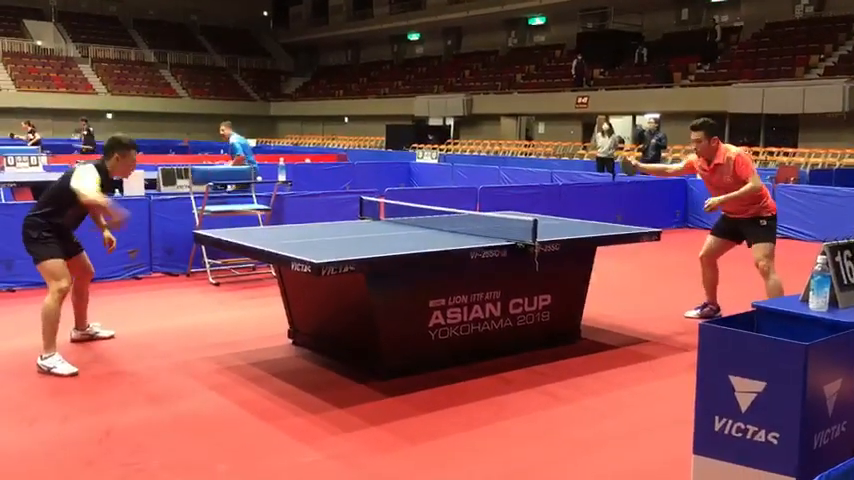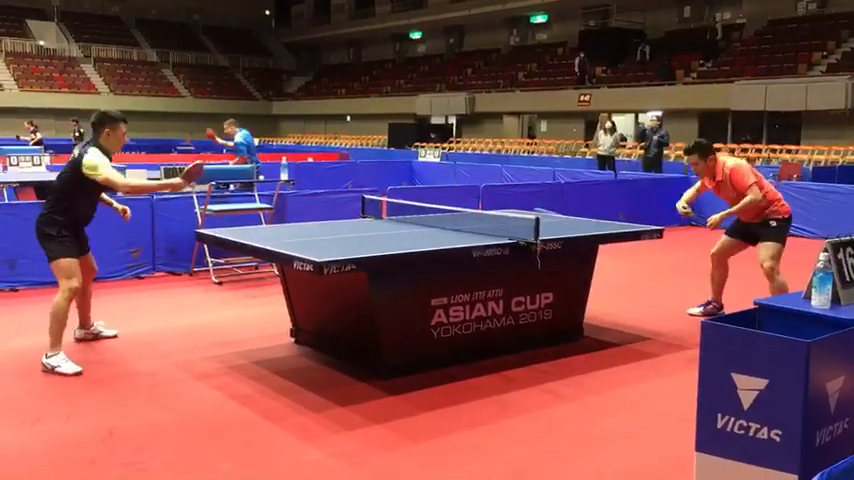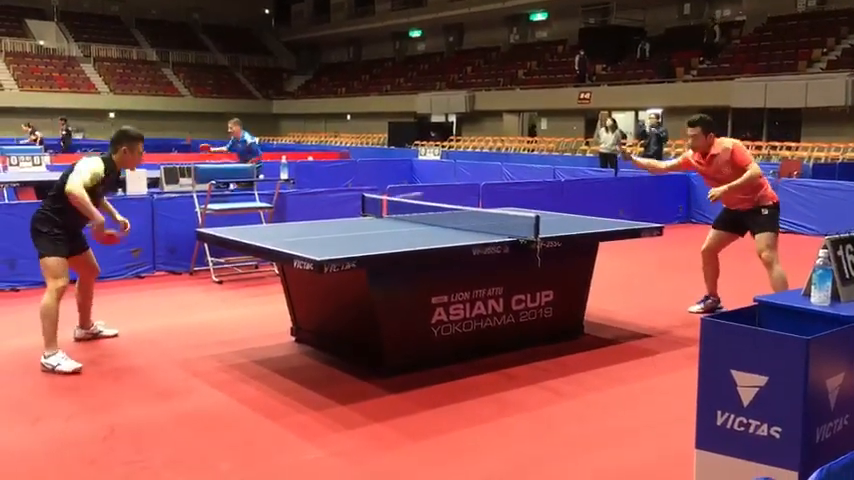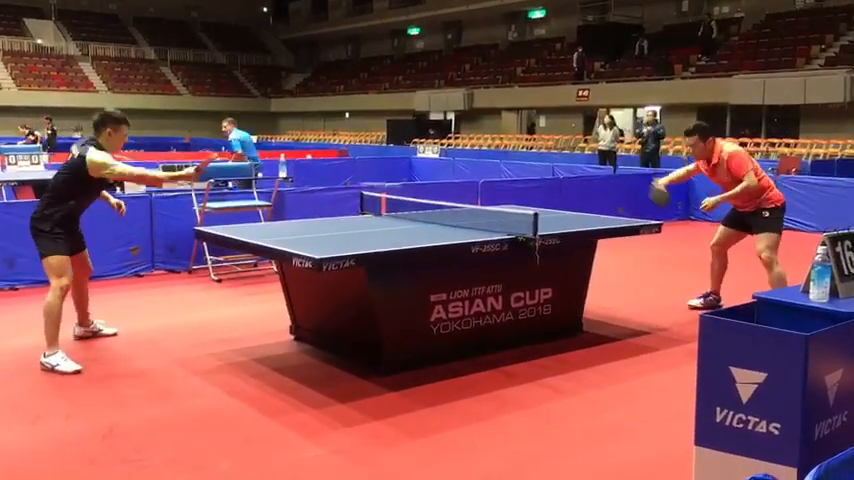
dt=0.3s
person 1, frame 1
left shoulder: (104, 176)
right shoulder: (89, 172)
right elbow: (90, 200)
left wrist: (104, 229)
right wrist: (115, 216)
left hip: (59, 230)
right hip: (42, 230)
left knee: (86, 276)
right knee: (61, 286)
left ankle: (82, 328)
right ankle: (48, 357)
person 1, frame 2
left shoulder: (92, 152)
right shoulder: (93, 158)
right elbow: (125, 186)
left wrist: (113, 204)
right wrist: (174, 183)
left hip: (70, 226)
right hip: (55, 228)
left knee: (88, 274)
right knee: (71, 285)
left ankle: (85, 328)
right ankle: (52, 354)
person 1, frame 3
left shoulder: (112, 172)
right shoulder: (94, 164)
right elbow: (73, 190)
left wrist: (117, 216)
right wrist: (98, 219)
left hip: (69, 227)
right hip: (48, 226)
left knee: (90, 273)
right knee: (58, 285)
left ankle: (85, 327)
right ankle: (50, 355)
person 1, frame 4
left shoulder: (89, 150)
right shoulder: (94, 157)
right elbow: (136, 175)
left wrist: (109, 199)
right wrist: (183, 175)
left hip: (66, 222)
right hip: (49, 224)
left knee: (83, 272)
right knee: (62, 284)
left ankle: (84, 325)
right ankle: (51, 354)
person 2, frame 1
left shoulder: (735, 155)
right shoulder: (697, 160)
left elbow: (755, 186)
right elbow: (670, 169)
left wrist: (722, 200)
right wrist: (639, 166)
left hip: (759, 213)
right hip: (732, 215)
left knee: (764, 266)
right knee: (706, 257)
right ankle: (712, 306)
person 2, frame 2
left shoulder: (734, 168)
right shoulder: (709, 175)
left elbow: (755, 198)
right elbow: (695, 190)
left wrist: (722, 216)
right wrist: (682, 203)
left hip: (773, 214)
right hip: (749, 219)
left knee: (768, 266)
right knee: (717, 255)
right ankle: (715, 304)
person 2, frame 3
left shoulder: (731, 147)
right shoulder: (693, 156)
left elbow: (756, 173)
right elbow: (662, 167)
left wrist: (726, 188)
right wrist: (632, 159)
left hip: (761, 203)
right hip: (734, 209)
left knee: (767, 256)
right knee: (707, 250)
right ankle: (712, 299)
person 2, frame 4
left shoulder: (731, 153)
right shoulder: (704, 159)
left elbow: (752, 184)
right elbow: (687, 171)
left wrist: (718, 199)
right wrist: (664, 181)
left hip: (767, 204)
right hip: (743, 207)
left knee: (766, 256)
right knee: (717, 246)
right ankle: (713, 296)
